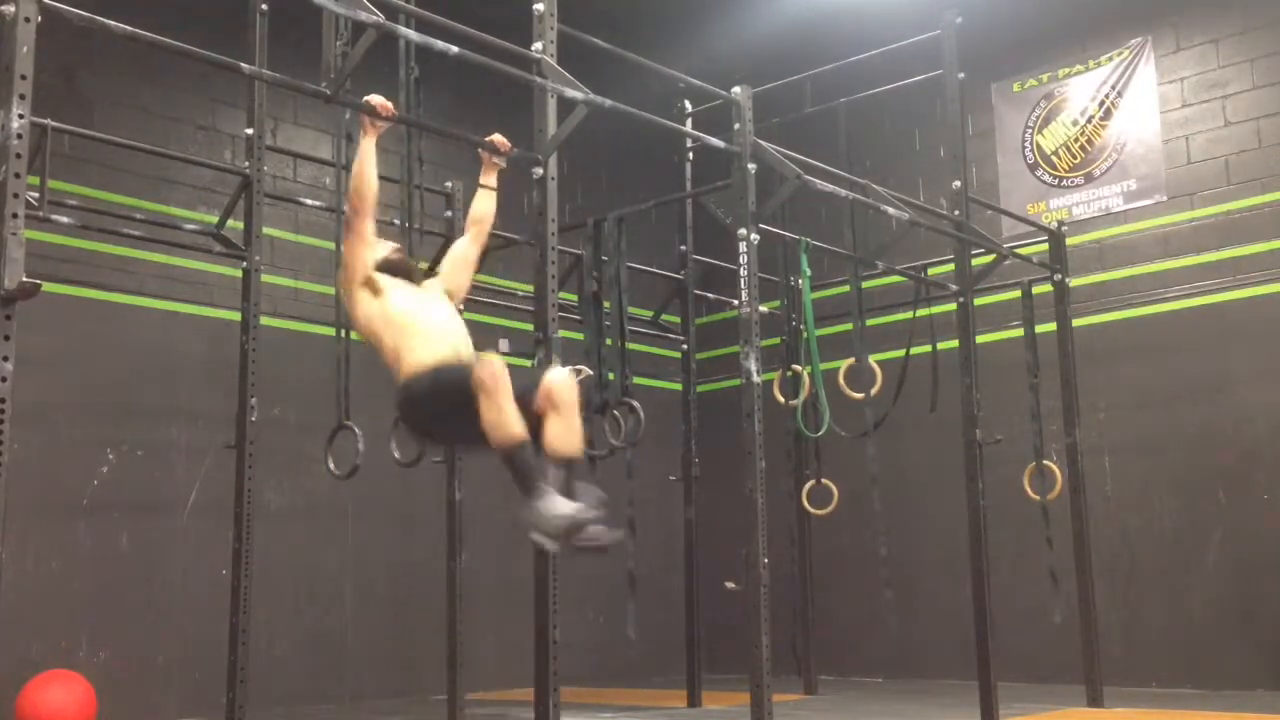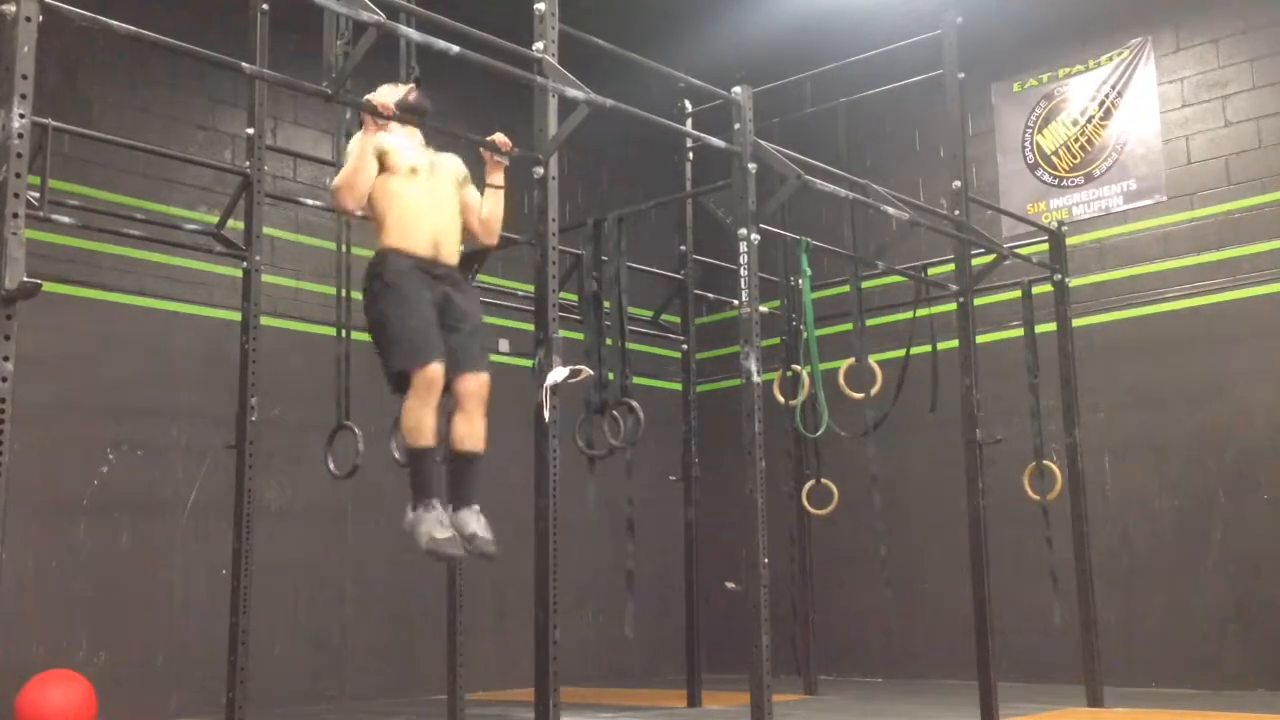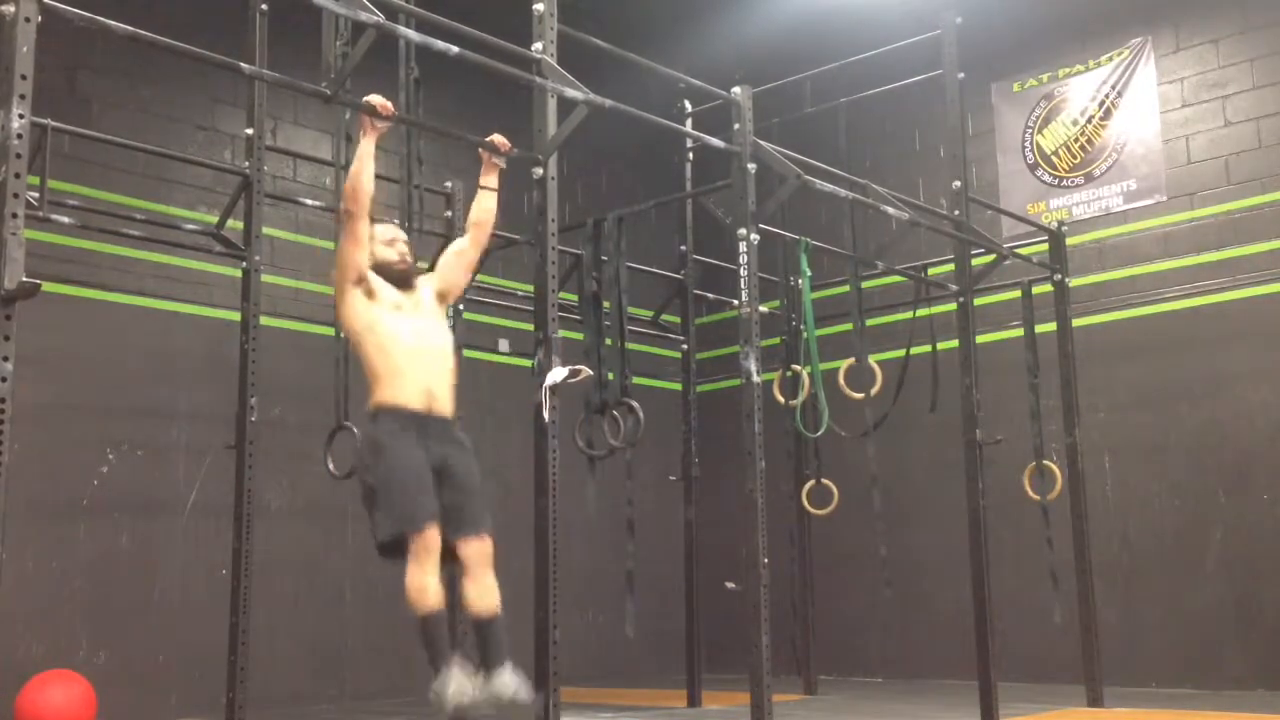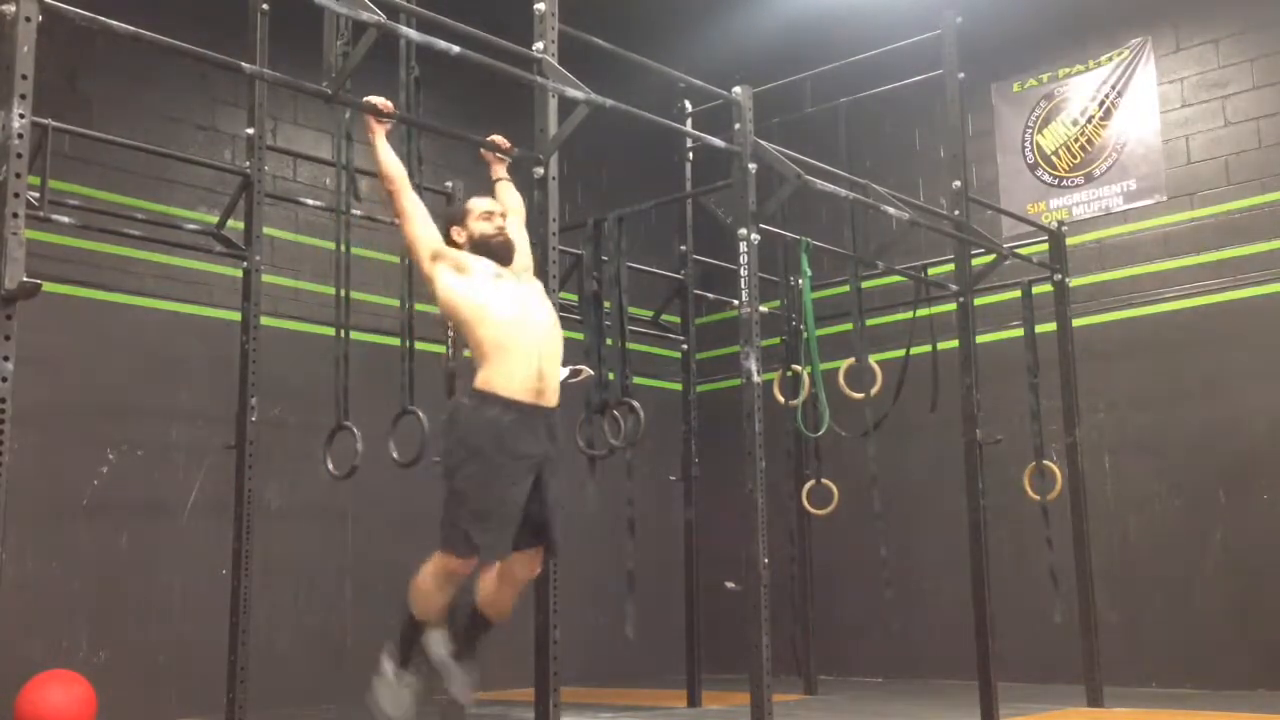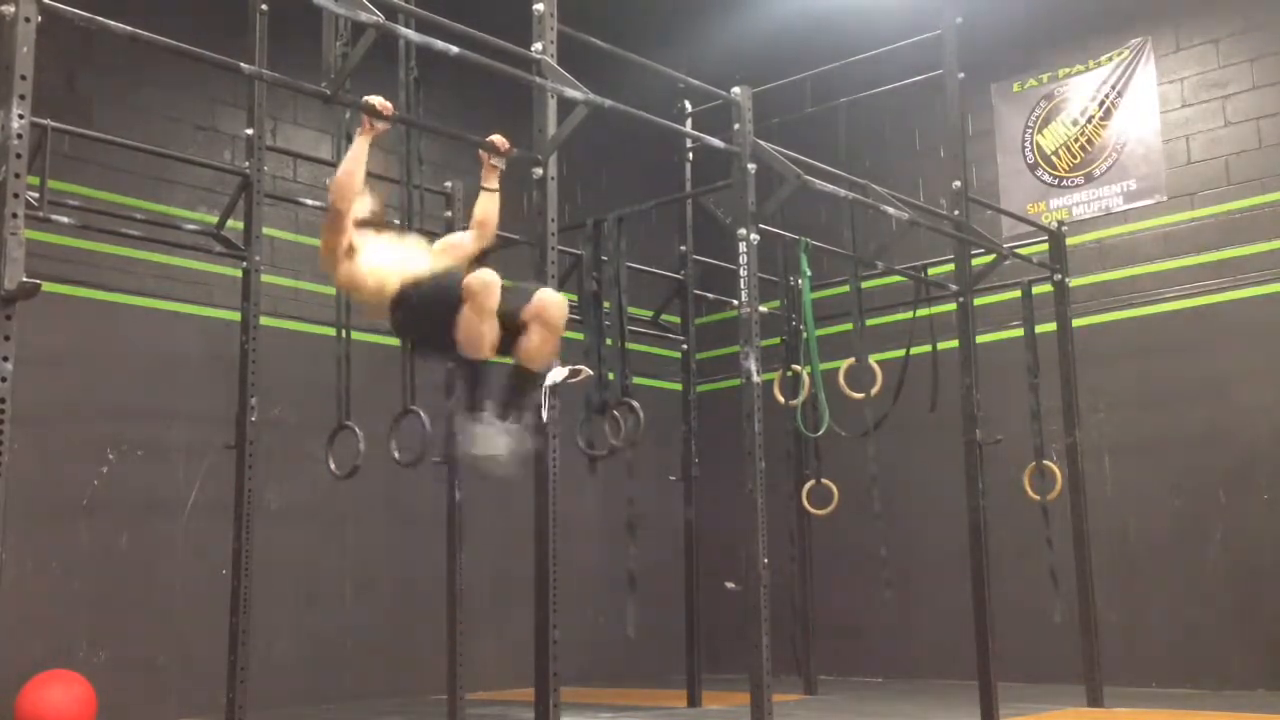
dt=0.5s
person 1, frame 1
left shoulder: (435, 292)
right shoulder: (366, 289)
left elbow: (474, 234)
right elbow: (362, 210)
left wrist: (489, 172)
right wrist: (369, 137)
left hip: (469, 402)
right hip: (429, 392)
left knee: (560, 386)
right knee: (491, 370)
left ankle: (565, 505)
right ankle: (542, 498)
person 1, frame 2
left shoulder: (450, 165)
right shoulder: (373, 146)
left elbow: (487, 233)
right elbow: (347, 199)
left wrist: (495, 173)
right wrist: (371, 127)
left hip: (451, 283)
right hip: (398, 276)
left knee: (472, 391)
right knee: (426, 381)
left ankle: (464, 507)
right ankle: (425, 507)
person 1, frame 3
left shoulder: (432, 292)
right shoulder: (357, 291)
left elbow: (475, 237)
right elbow: (353, 214)
left wrist: (489, 174)
right wrist: (368, 138)
left hip: (447, 435)
right hip: (396, 431)
left knee: (478, 550)
right knee: (425, 544)
left ankle: (496, 671)
right ankle: (447, 671)
person 1, frame 4
left shoulder: (521, 271)
right shoulder: (446, 263)
left elbow: (518, 212)
right elbow: (403, 193)
left wrist: (498, 168)
right wrist: (378, 136)
left hip: (541, 425)
right hip: (491, 418)
left knee: (522, 563)
right knee: (459, 557)
left ankle: (453, 647)
right ankle: (401, 660)
person 1, frame 5
left shoulder: (418, 247)
right shoulder: (345, 250)
left elbow: (482, 234)
right elbow: (340, 204)
left wrist: (490, 174)
right wrist: (365, 135)
right hip: (414, 306)
left knee: (551, 306)
right knee: (483, 283)
left ankle: (506, 420)
right ankle: (476, 414)
